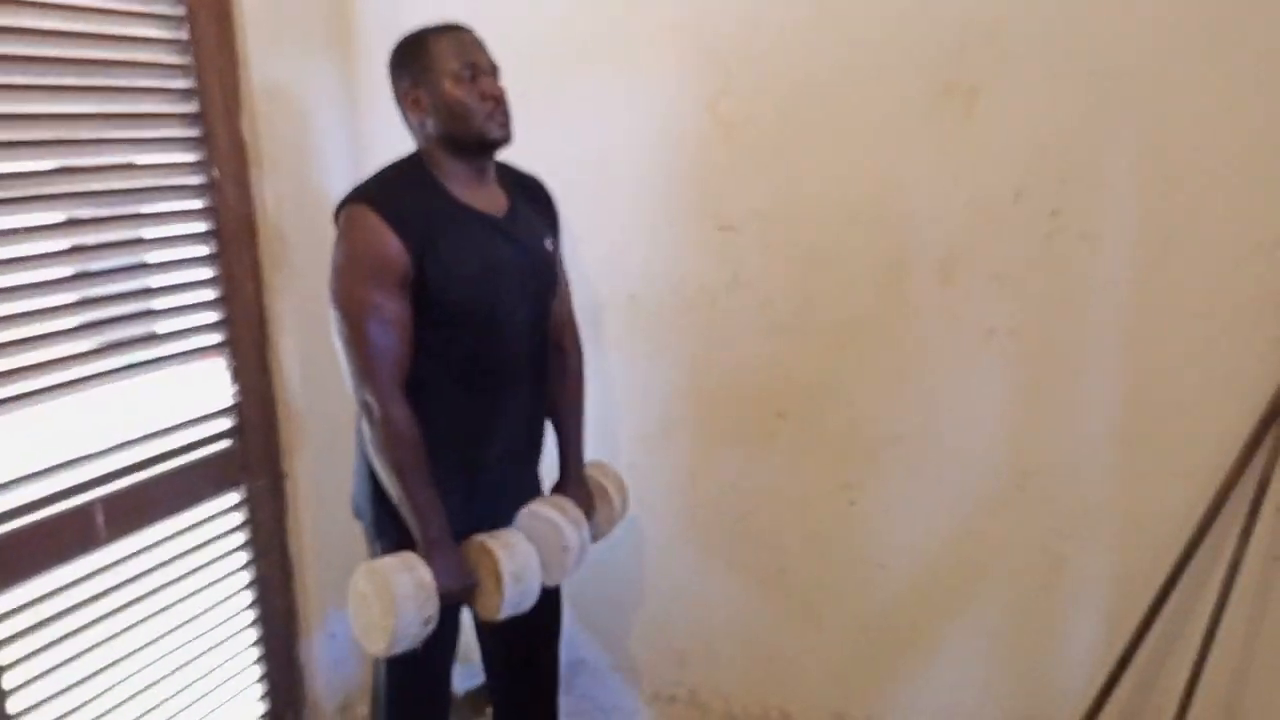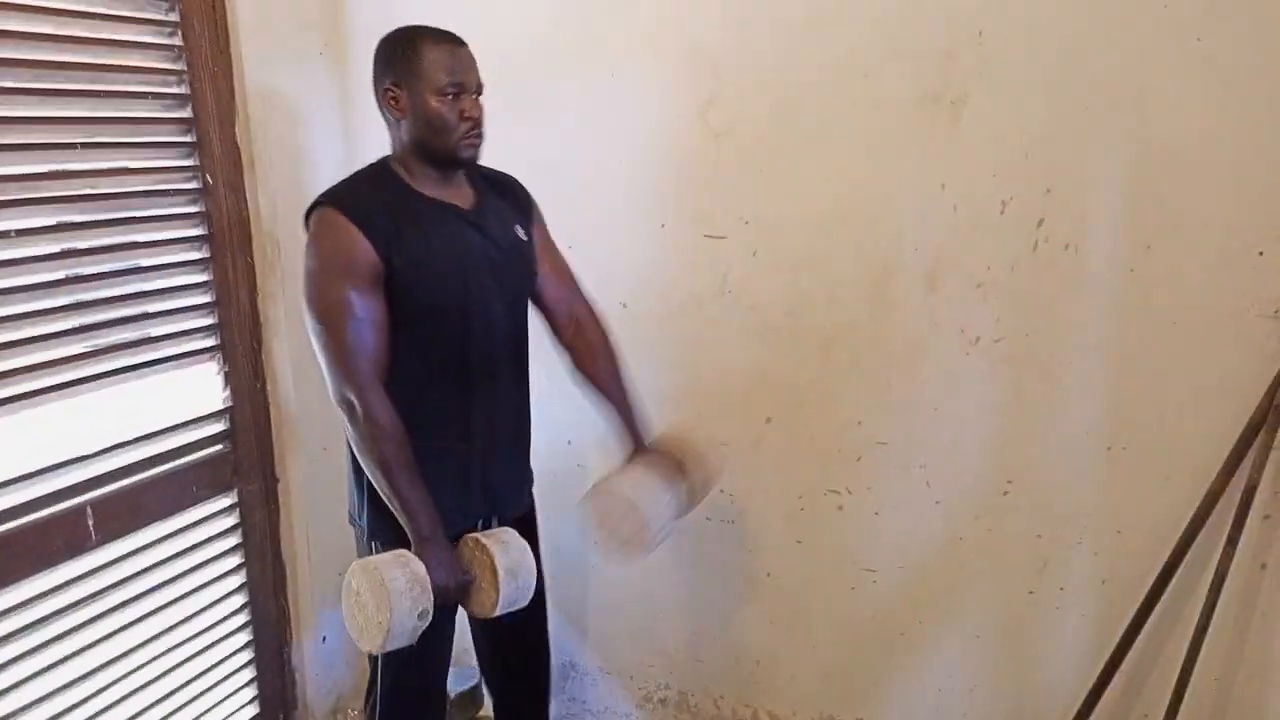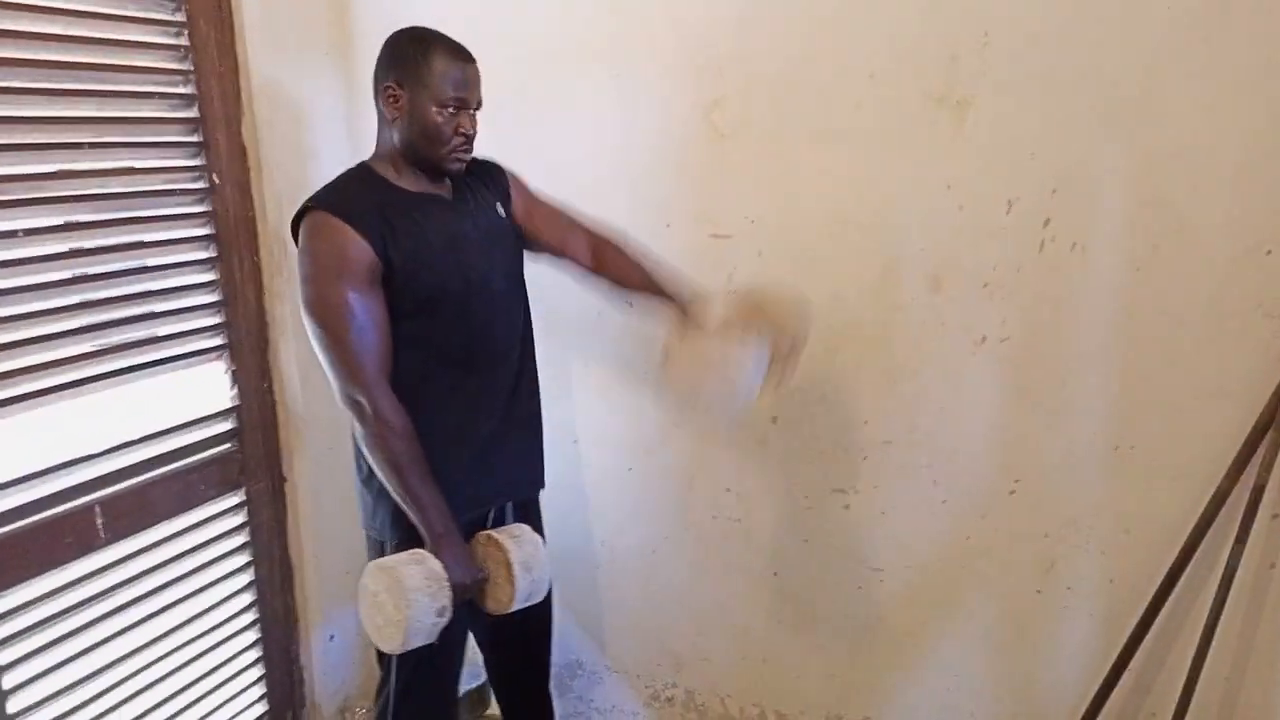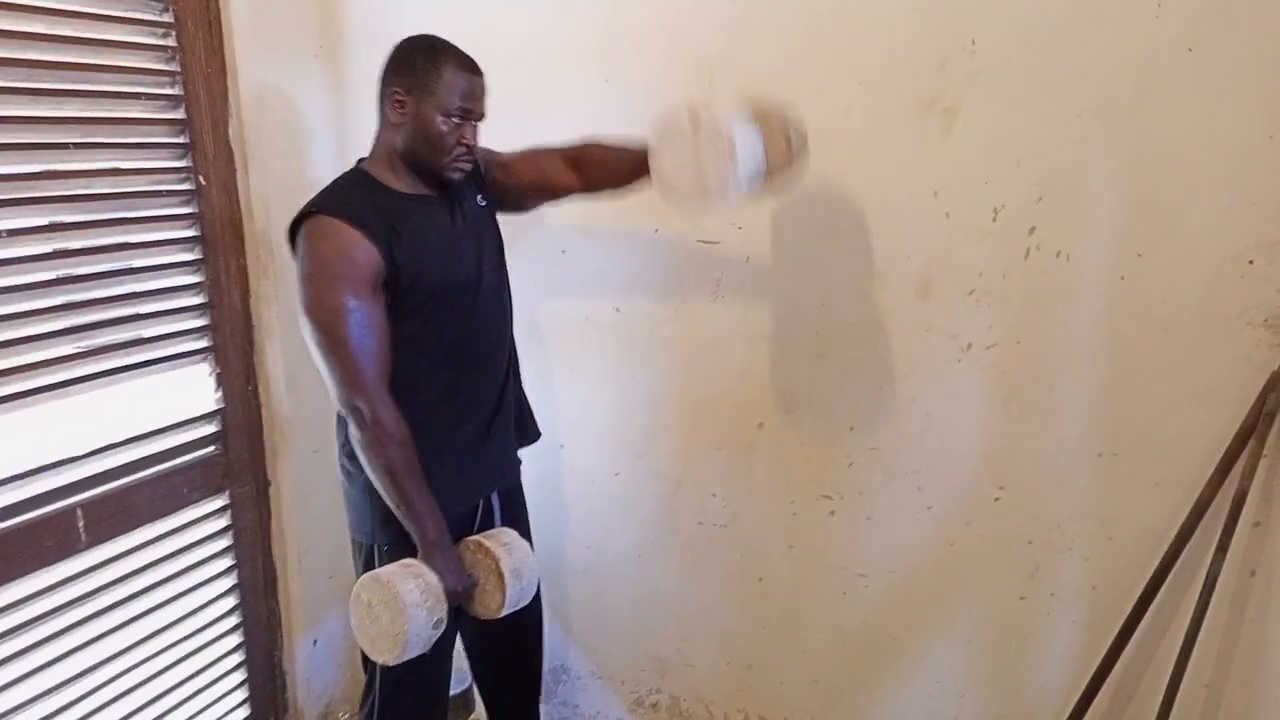
dt=0.2s
person 1, frame 1
left shoulder: (533, 200)
right shoulder: (379, 222)
left elbow: (560, 338)
right elbow: (380, 401)
left wrist: (572, 471)
right wrist: (435, 541)
left hip: (514, 487)
right hip: (418, 504)
left knee: (530, 649)
person 1, frame 2
left shoulder: (509, 199)
right shoulder: (348, 224)
left elbow: (573, 317)
right elbow: (361, 398)
left wrist: (638, 435)
right wrist: (427, 537)
left hip: (505, 489)
right hip: (408, 507)
left knee: (522, 659)
person 1, frame 3
left shoulder: (492, 187)
right shoulder: (338, 227)
left elbow: (586, 245)
right elbow: (368, 399)
left wrist: (679, 302)
right wrist: (441, 536)
left hip: (510, 482)
right hip: (419, 503)
left knee: (524, 653)
person 1, frame 4
left shoulder: (471, 184)
right shoulder: (340, 231)
left elbow: (573, 168)
right elbow: (366, 407)
right wrist: (433, 544)
left hip: (493, 479)
right hip: (402, 501)
left knee: (514, 648)
